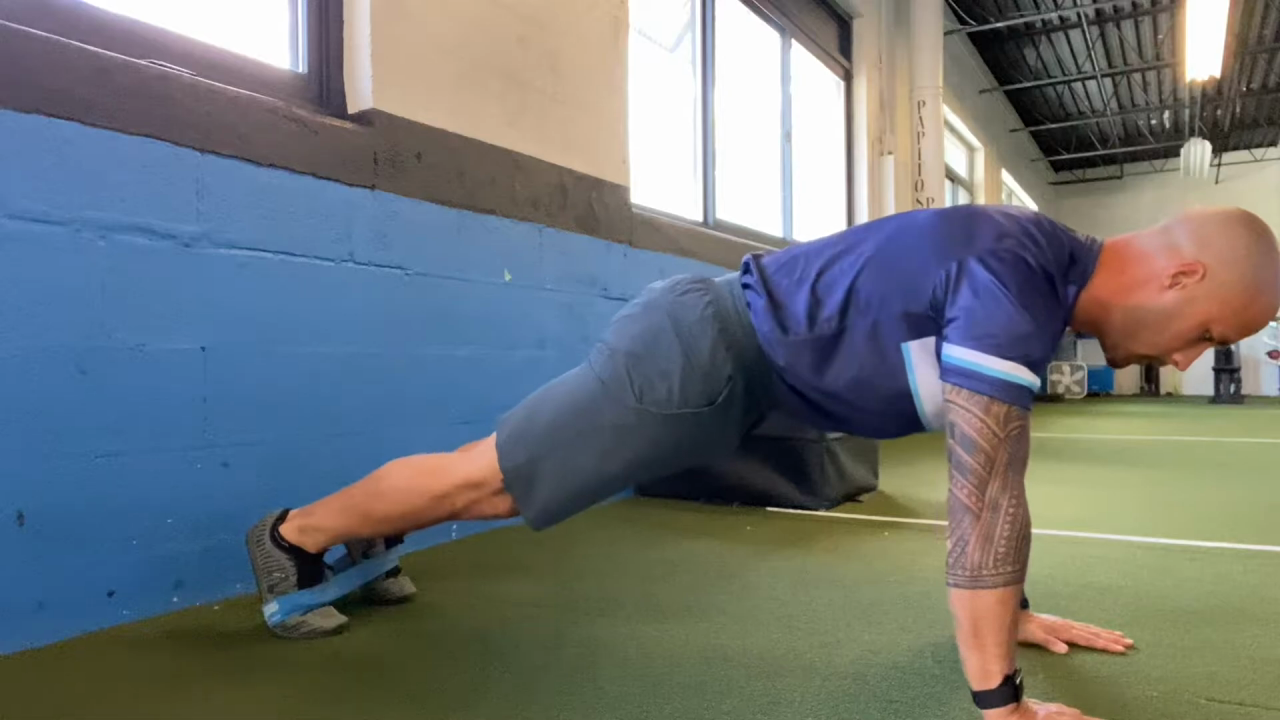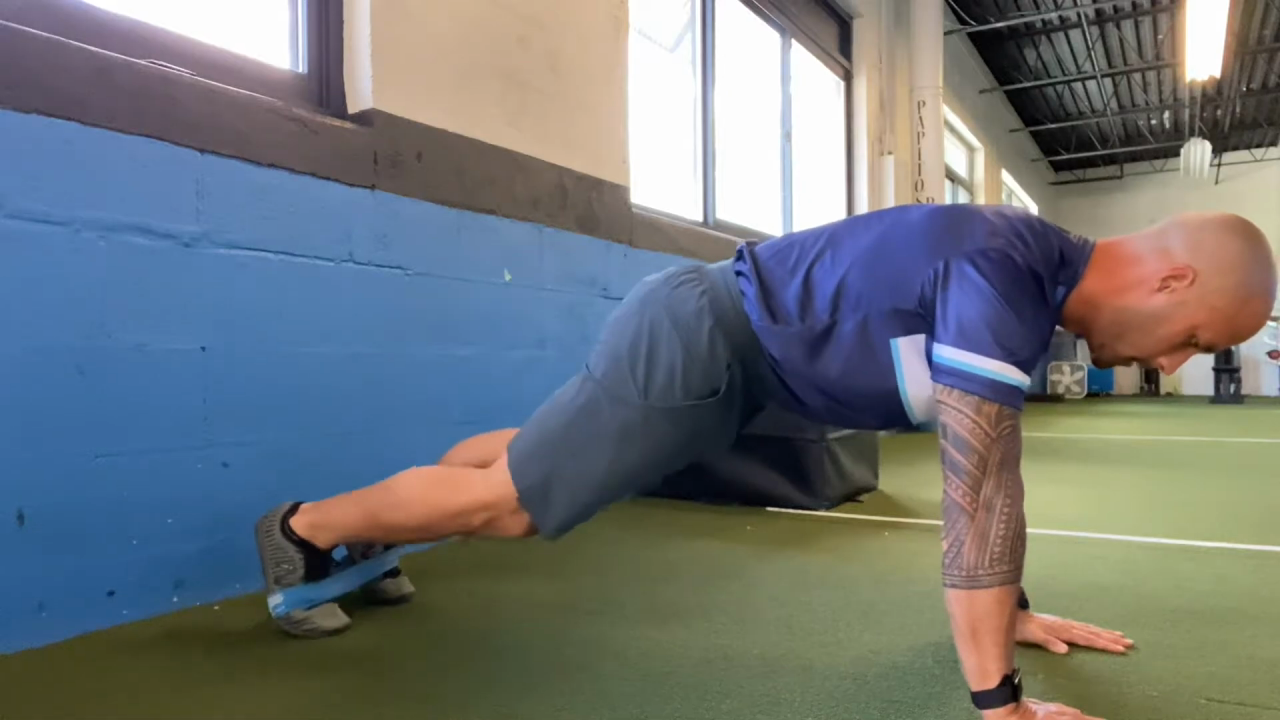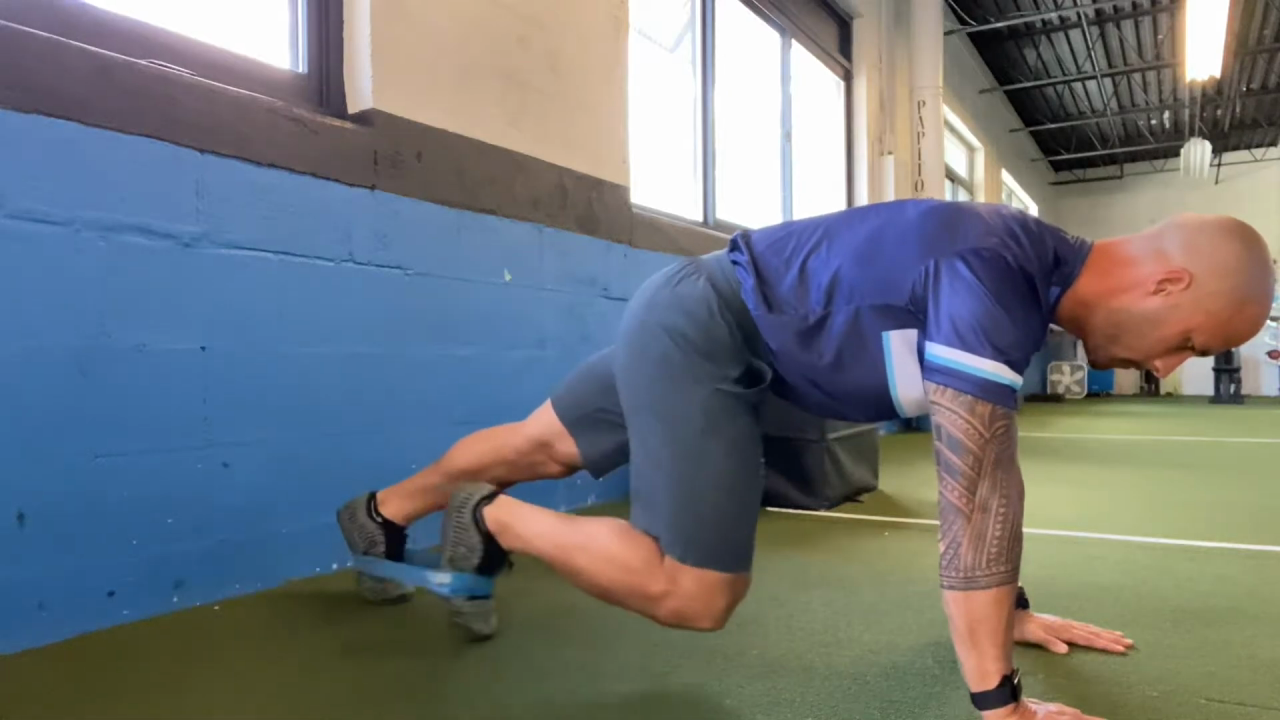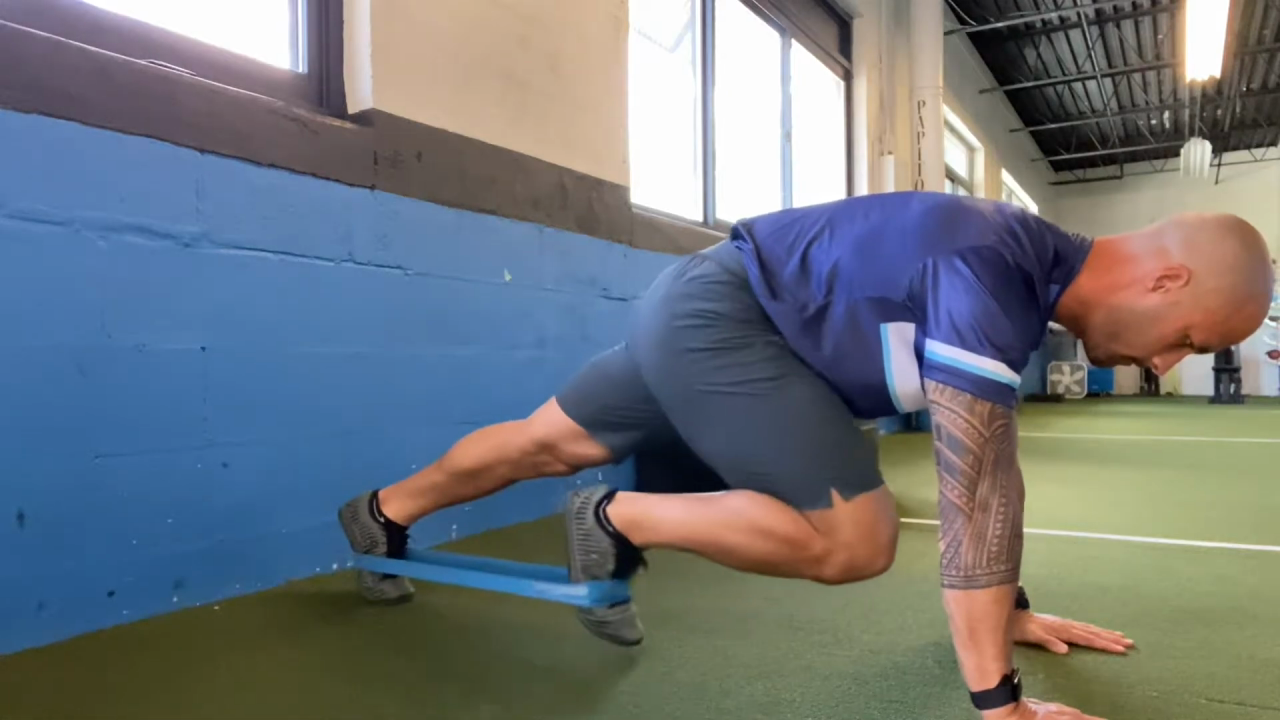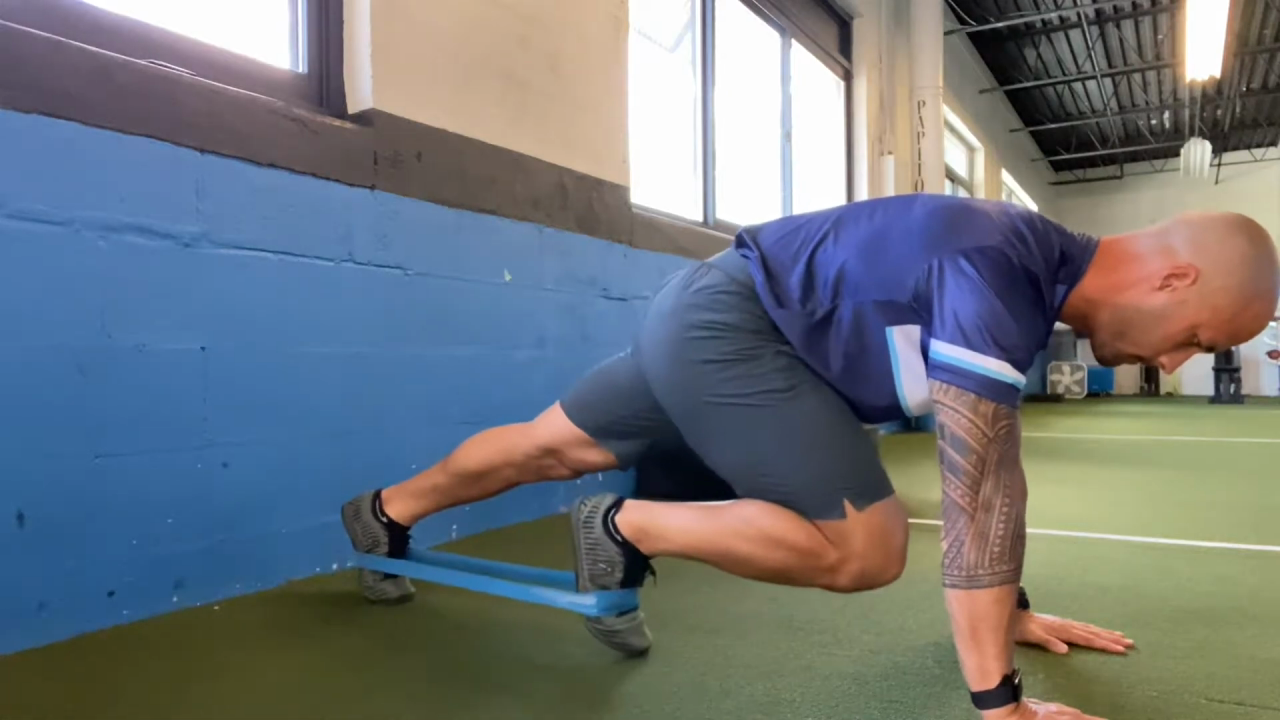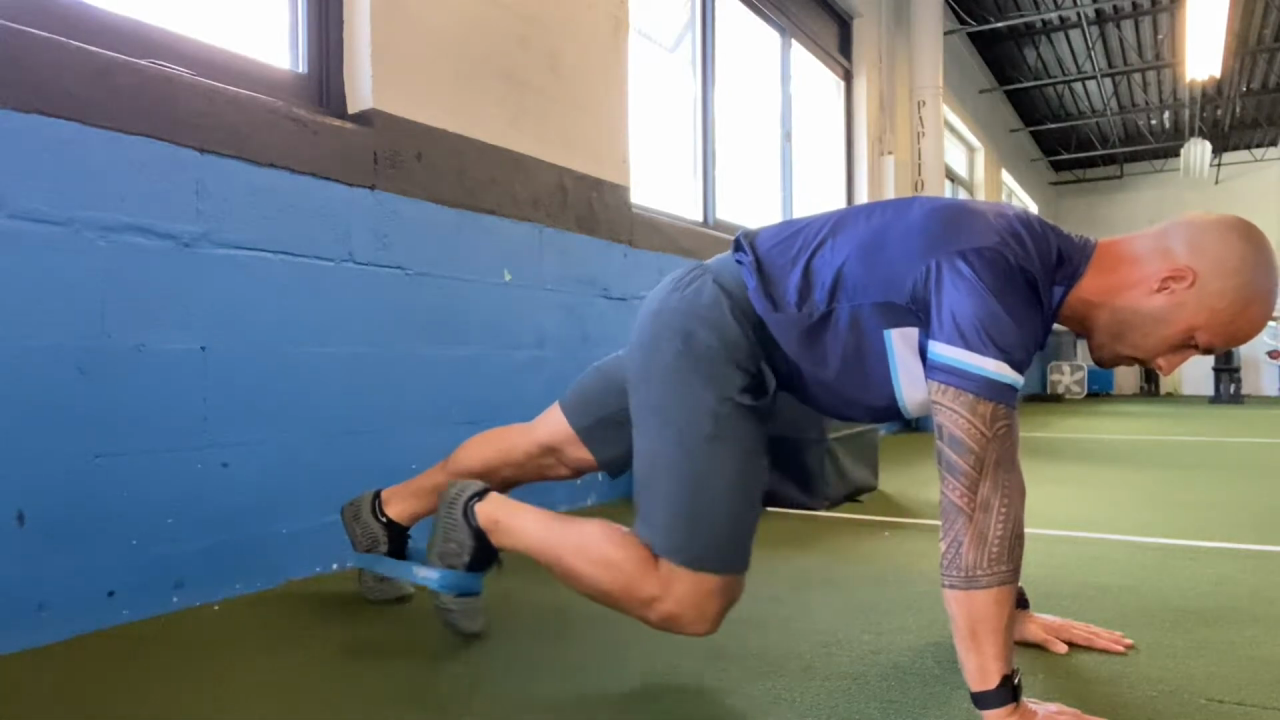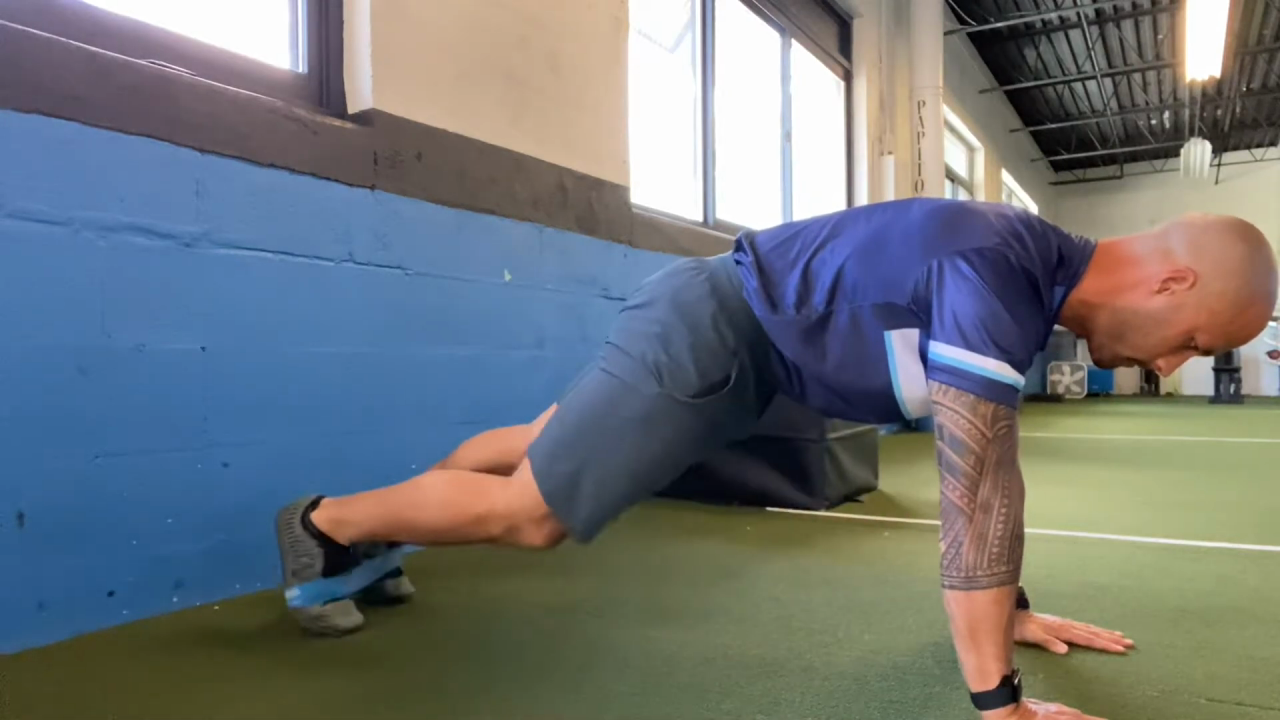
dt=0.4s
person 1, frame 1
left shoulder: (1034, 272)
right shoulder: (1016, 281)
left elbow: (991, 474)
right elbow: (985, 494)
left wrist: (1012, 610)
left hip: (714, 344)
right hip: (699, 355)
left knee: (507, 461)
right knee: (490, 479)
left ankle: (366, 535)
right ankle: (293, 540)
person 1, frame 2
left shoulder: (1031, 273)
right shoulder: (1005, 277)
left elbow: (988, 471)
right elbow: (979, 493)
left wrist: (1010, 611)
left hip: (709, 332)
right hip: (698, 343)
left knee: (523, 450)
right knee: (502, 500)
left ankle: (356, 530)
right ankle: (303, 531)
person 1, frame 3
left shoulder: (1029, 273)
right shoulder: (994, 278)
left elbow: (989, 470)
right elbow: (974, 492)
left wrist: (1009, 609)
left hip: (697, 321)
right hip: (703, 330)
left knee: (542, 447)
right knee: (695, 595)
left ankle: (382, 517)
right ankle: (494, 524)
person 1, frame 4
left shoulder: (1028, 271)
right shoulder: (992, 274)
left elbow: (992, 465)
right elbow: (974, 490)
left wrist: (1009, 608)
left hip: (698, 314)
right hip: (713, 315)
left knee: (548, 443)
right knee: (855, 538)
left ankle: (383, 516)
right ankle: (625, 521)
person 1, frame 5
left shoulder: (1034, 271)
right shoulder: (997, 273)
left elbow: (994, 468)
right elbow: (977, 492)
left wrist: (1011, 608)
left hip: (705, 323)
right hip: (721, 326)
left knee: (552, 447)
right knee: (866, 552)
left ankle: (387, 514)
right ankle: (630, 528)
person 1, frame 6
left shoulder: (1032, 274)
right shoulder: (995, 276)
left elbow: (993, 469)
right elbow: (976, 492)
left wrist: (1012, 609)
left hip: (707, 324)
right hip: (714, 332)
left knee: (550, 449)
right knee: (684, 598)
left ankle: (387, 512)
right ankle: (482, 520)
person 1, frame 7
left shoulder: (1032, 274)
right shoulder: (998, 278)
left elbow: (987, 475)
right elbow: (975, 492)
left wrist: (1010, 609)
left hip: (722, 334)
right hip: (708, 333)
left knee: (538, 444)
right knee: (527, 511)
left ankle: (366, 519)
right ankle: (327, 525)
